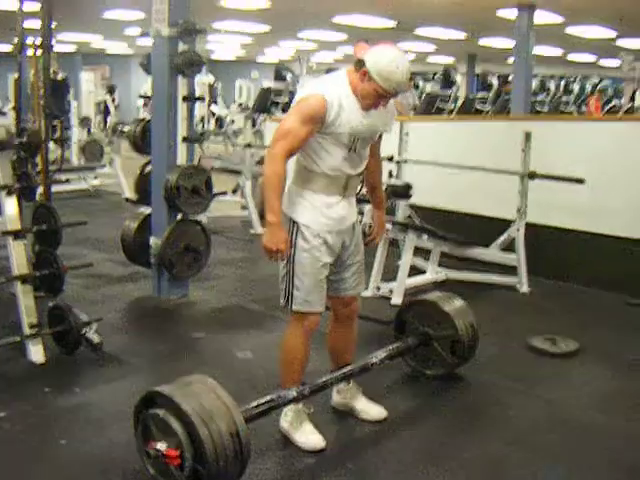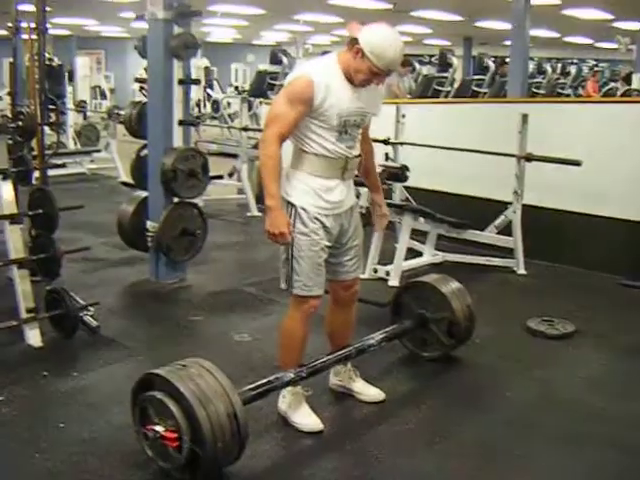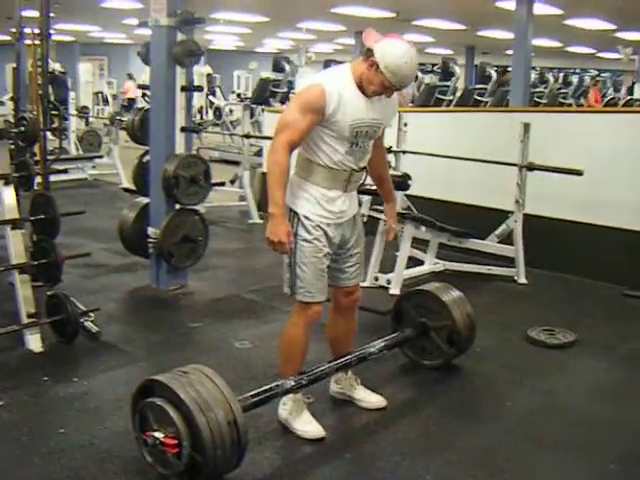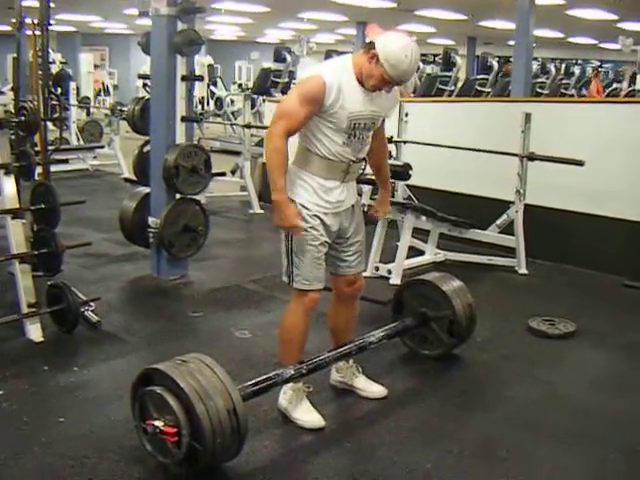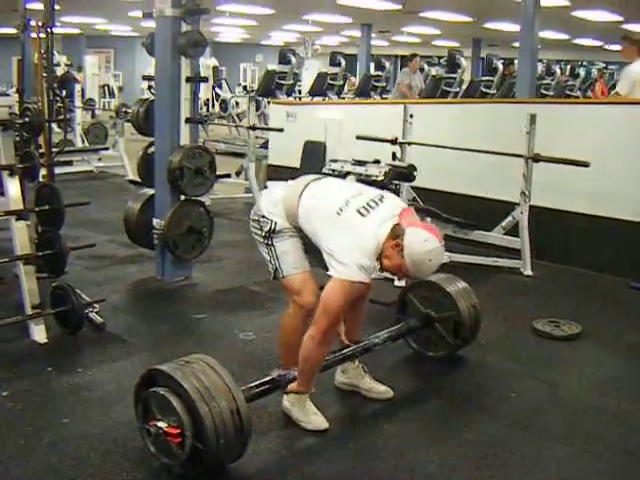
dt=1s
person 1, frame 1
left shoulder: (380, 106)
right shoulder: (321, 98)
right elbow: (276, 155)
left wrist: (379, 207)
right wrist: (273, 223)
left hip: (346, 217)
right hip: (308, 218)
left knee: (347, 307)
right knee: (306, 318)
left ankle: (345, 390)
right ankle: (292, 411)
person 1, frame 2
left shoulder: (371, 88)
right shoulder: (310, 79)
right elbow: (270, 140)
left wrist: (376, 192)
right wrist: (274, 207)
left hip: (345, 201)
right hip: (307, 203)
left knee: (347, 291)
right knee: (305, 301)
left ankle: (342, 372)
right ankle: (290, 394)
person 1, frame 3
left shoulder: (385, 100)
right shoulder: (322, 90)
right elbow: (280, 147)
left wrist: (390, 201)
right wrist: (276, 214)
left hip: (348, 210)
right hip: (310, 211)
left knee: (348, 299)
right knee: (308, 308)
left ankle: (343, 379)
right ankle: (290, 401)
person 1, frame 4
left shoulder: (386, 92)
right shoulder: (322, 82)
right elbow: (277, 134)
left wrist: (385, 188)
right wrist: (280, 200)
left hip: (347, 200)
right hip: (308, 200)
left knee: (351, 287)
right knee: (307, 296)
left ankle: (344, 369)
right ankle: (291, 390)
person 1, frame 5
left shoulder: (402, 216)
right shoulder: (357, 261)
right elbow: (320, 332)
right wrist: (302, 386)
left hip: (311, 200)
right hip: (275, 214)
left knee: (361, 287)
right knee: (305, 298)
left ankle: (350, 370)
right ankle: (295, 394)
